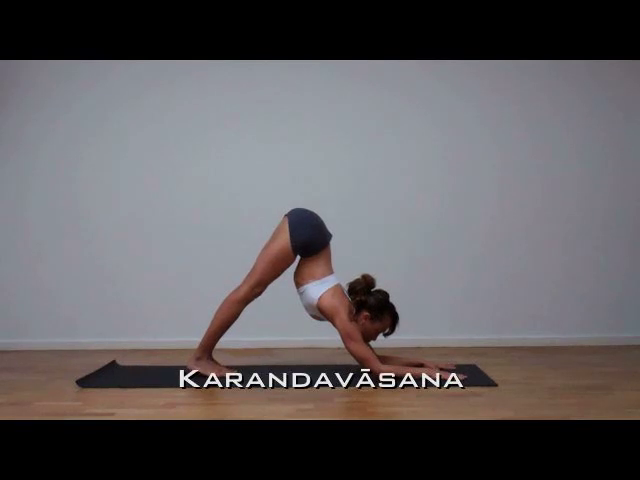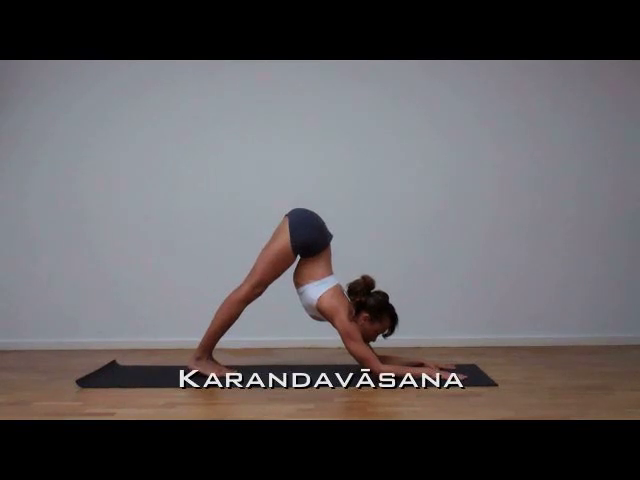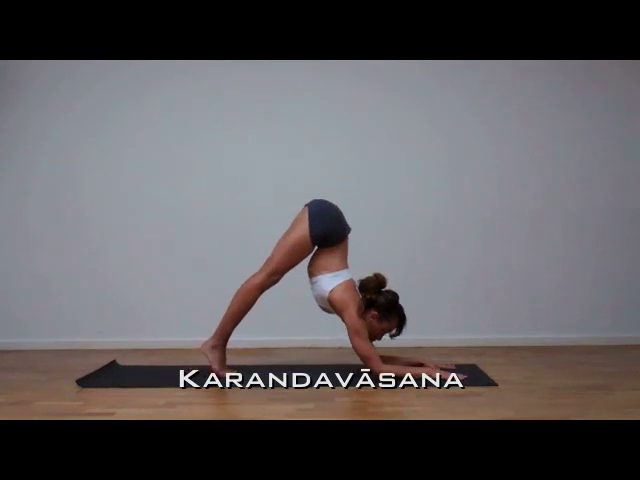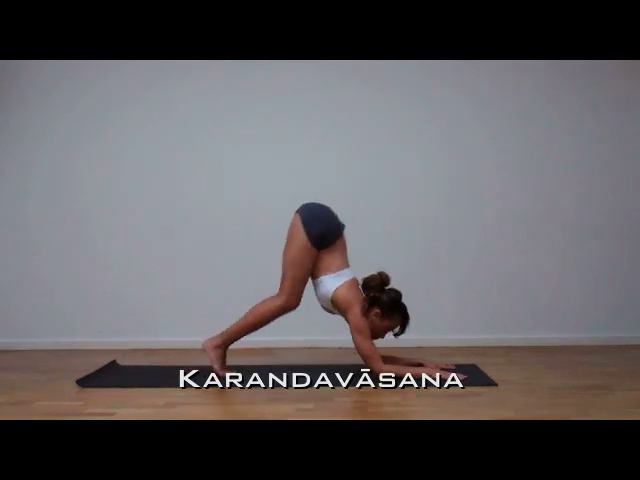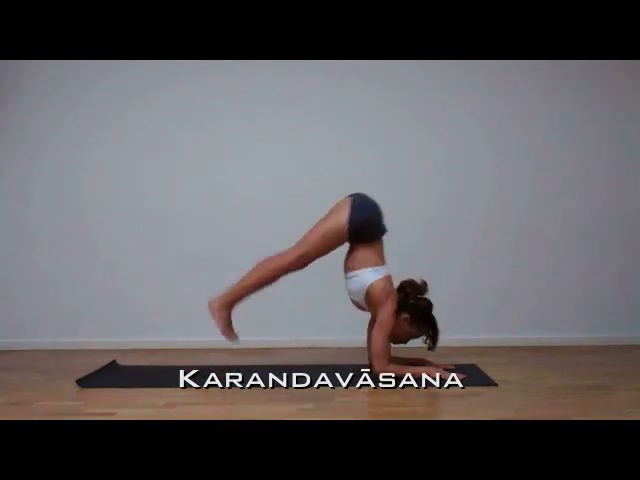
dt=0.5s
person 1, frame 1
left shoulder: (350, 312)
right shoulder: (344, 317)
left elbow: (373, 358)
right elbow: (377, 369)
left wrist: (421, 362)
right wrist: (427, 372)
left hip: (306, 228)
right hip: (302, 228)
left knee: (252, 291)
right knee: (249, 289)
right ankle: (200, 356)
person 1, frame 2
left shoulder: (350, 313)
right shoulder: (344, 318)
left elbow: (372, 358)
right elbow: (377, 369)
left wrist: (420, 362)
right wrist: (427, 373)
left hip: (306, 228)
right hip: (301, 228)
left knee: (252, 291)
right knee: (249, 290)
right ankle: (200, 356)
person 1, frame 3
left shoulder: (358, 308)
right shoulder: (353, 312)
left elbow: (374, 357)
right elbow: (377, 368)
left wrist: (419, 362)
right wrist: (425, 371)
left hip: (325, 221)
right hip: (321, 219)
left knee: (269, 278)
right knee: (266, 276)
right ankle: (216, 342)
person 1, frame 4
left shoulder: (359, 304)
right shoulder: (356, 310)
left elbow: (374, 357)
right elbow: (378, 367)
left wrist: (419, 362)
right wrist: (424, 371)
left hip: (319, 223)
right hip: (315, 221)
left knee: (287, 299)
right knee: (288, 299)
left ankle: (221, 342)
right ankle: (219, 341)
person 1, frame 5
left shoulder: (385, 302)
right shoulder: (387, 304)
right elbow: (380, 368)
left wrist: (418, 361)
right wrist: (423, 370)
left knee: (292, 261)
right knee: (293, 260)
right ankle: (225, 303)
